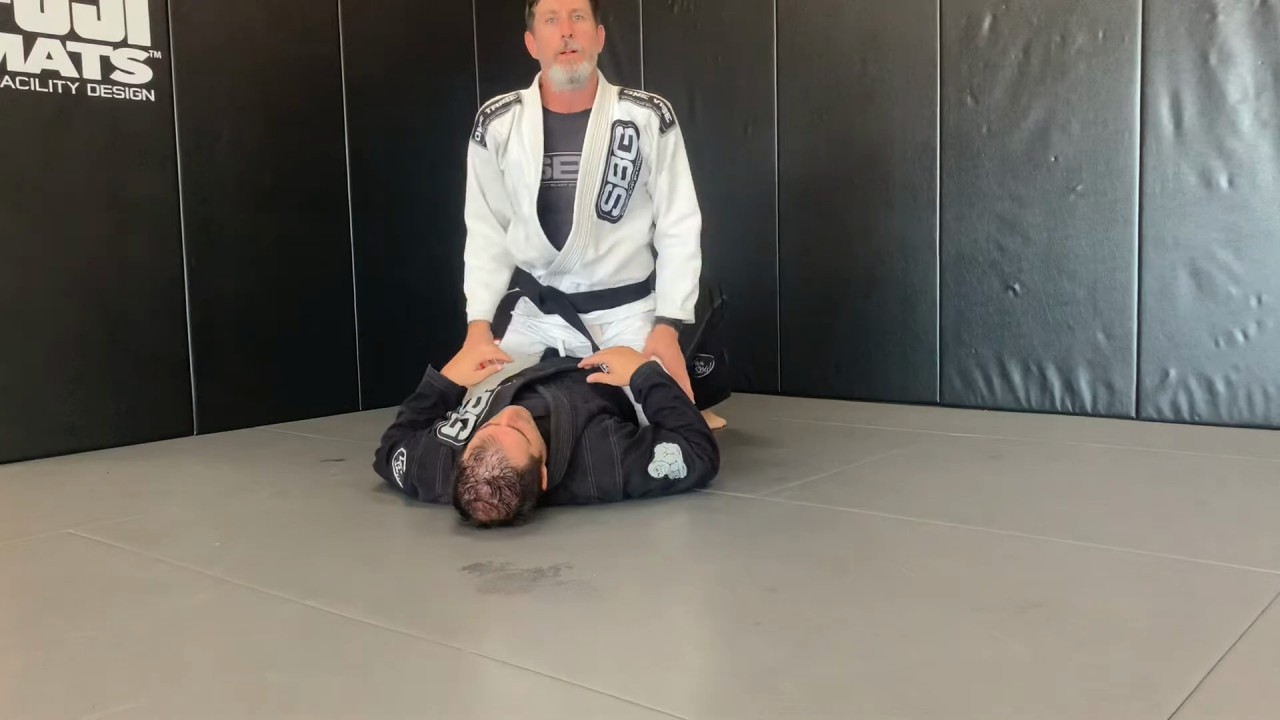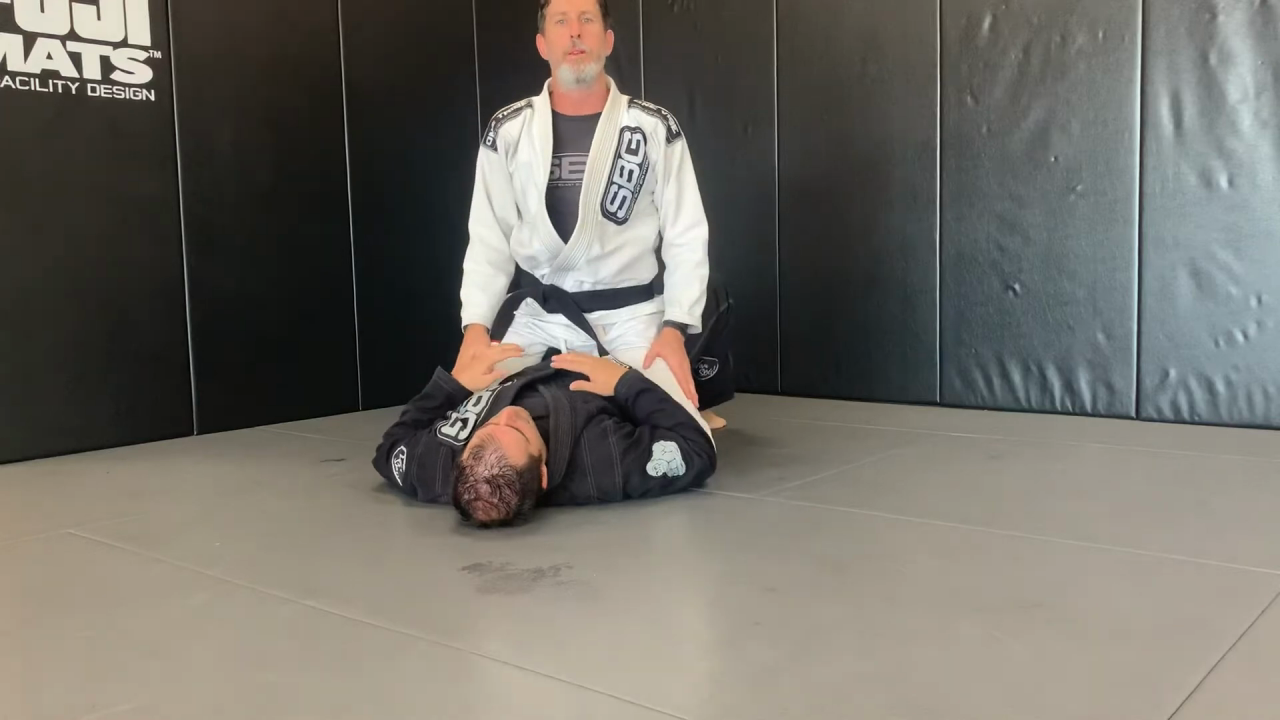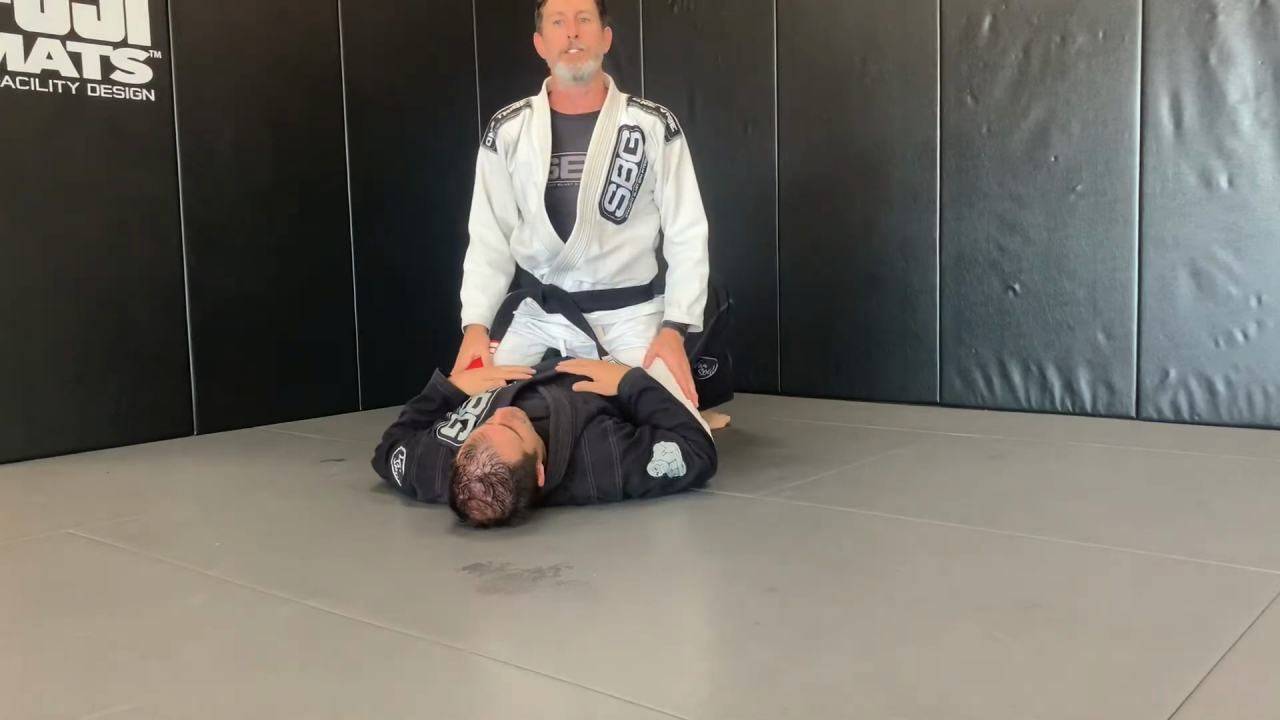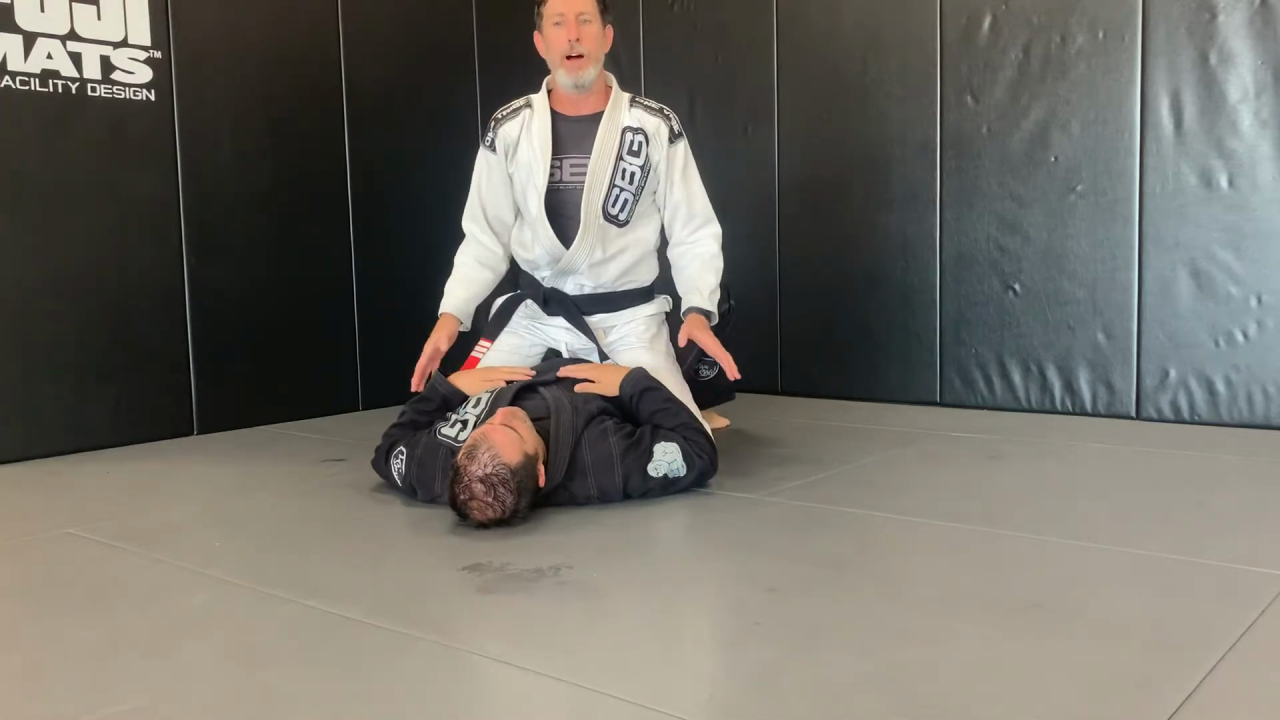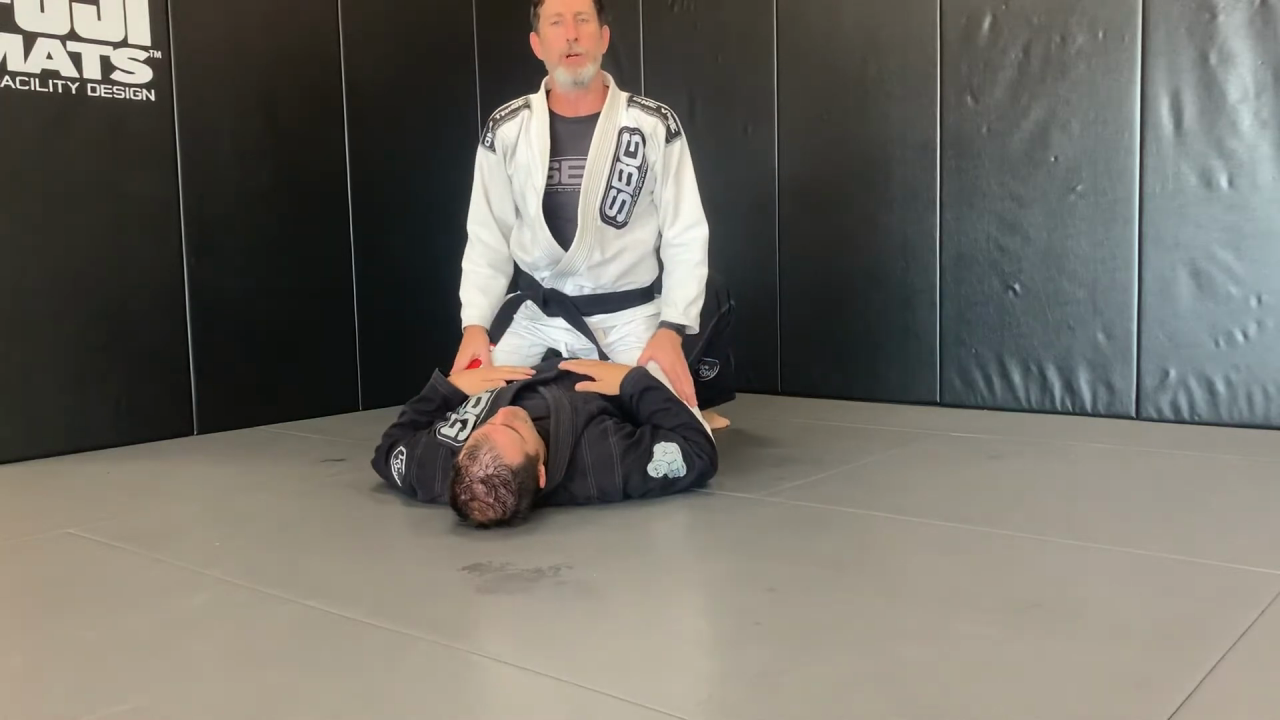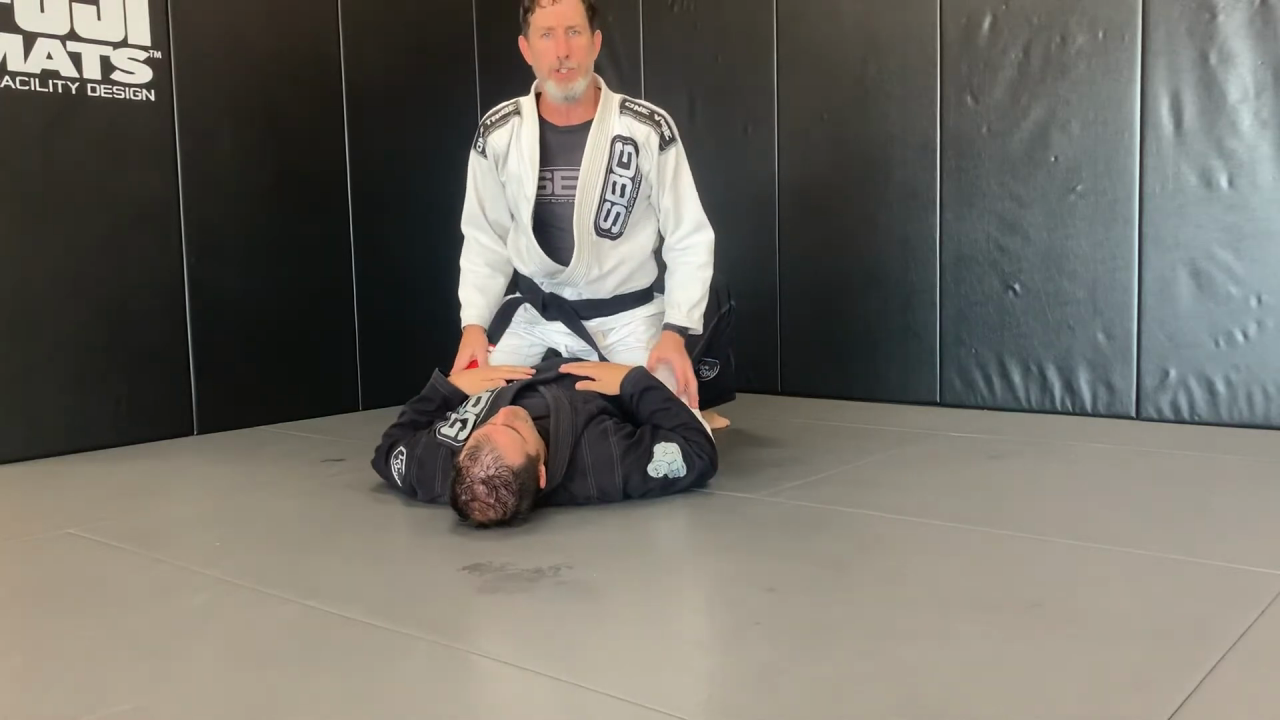
dt=0.5s
person 1, frame 1
left shoulder: (648, 117)
right shoulder: (497, 124)
left elbow: (679, 226)
right elbow: (487, 232)
left wrist: (667, 324)
right wrist: (480, 321)
left hip: (630, 313)
right hip: (533, 313)
person 1, frame 2
left shoulder: (654, 128)
right shoulder: (508, 131)
left elbow: (687, 236)
right elbow: (489, 238)
left wrist: (675, 327)
right wrist: (476, 325)
left hip: (631, 316)
right hip: (537, 316)
person 1, frame 3
left shoulder: (654, 126)
right shoulder: (507, 131)
left elbow: (687, 235)
right elbow: (490, 238)
left wrist: (675, 327)
right wrist: (476, 324)
left hip: (630, 316)
right hip: (538, 315)
person 1, frame 4
left shoulder: (655, 127)
right shoulder: (508, 130)
left elbow: (693, 232)
right elbow: (486, 236)
left wrist: (698, 310)
right wrist: (452, 313)
left hip: (628, 318)
right hip: (535, 315)
person 1, frame 5
left shoulder: (655, 126)
right shoulder: (507, 130)
left elbow: (686, 237)
right elbow: (489, 239)
left wrist: (672, 328)
right wrist: (475, 324)
left hip: (630, 318)
right hip: (536, 315)
person 1, frame 6
left shoulder: (648, 129)
right shoulder: (498, 133)
left elbow: (689, 239)
right elbow: (486, 240)
left wrist: (677, 328)
right wrist: (473, 324)
left hip: (627, 320)
right hip: (535, 317)
person 2, frame 1
left shoulder: (433, 471)
right shoulder: (604, 466)
left elbow: (391, 450)
right elbow: (701, 457)
left wrist: (445, 379)
right wrist: (646, 373)
person 2, frame 2
left shoulder: (433, 470)
right shoulder: (604, 465)
left elbow: (390, 451)
right elbow: (698, 455)
left wrist: (453, 383)
right wrist: (627, 382)
person 2, frame 3
left shoulder: (431, 468)
right shoulder: (604, 465)
left elbow: (389, 451)
right elbow: (699, 456)
left wrist: (450, 386)
right wrist: (631, 381)
person 2, frame 4
left shoulder: (431, 469)
right shoulder: (604, 465)
left elbow: (389, 451)
right elbow: (699, 455)
left wrist: (448, 386)
right wrist: (633, 381)
person 2, frame 5
left shoulder: (430, 469)
right shoulder: (605, 464)
left elbow: (388, 451)
right elbow: (700, 456)
left wrist: (449, 386)
right wrist: (634, 380)
person 2, frame 6
left shoulder: (431, 469)
right shoulder: (604, 466)
left elbow: (388, 451)
right elbow: (699, 455)
left wrist: (449, 386)
right wrist: (635, 380)
